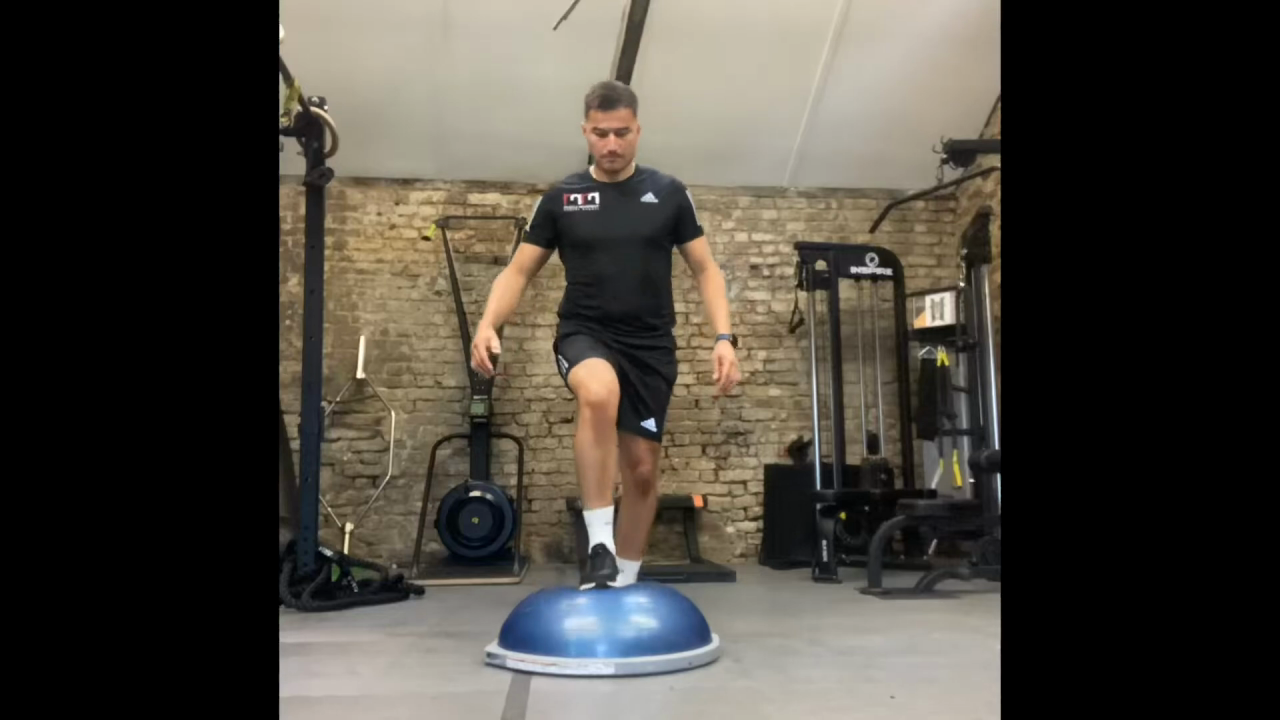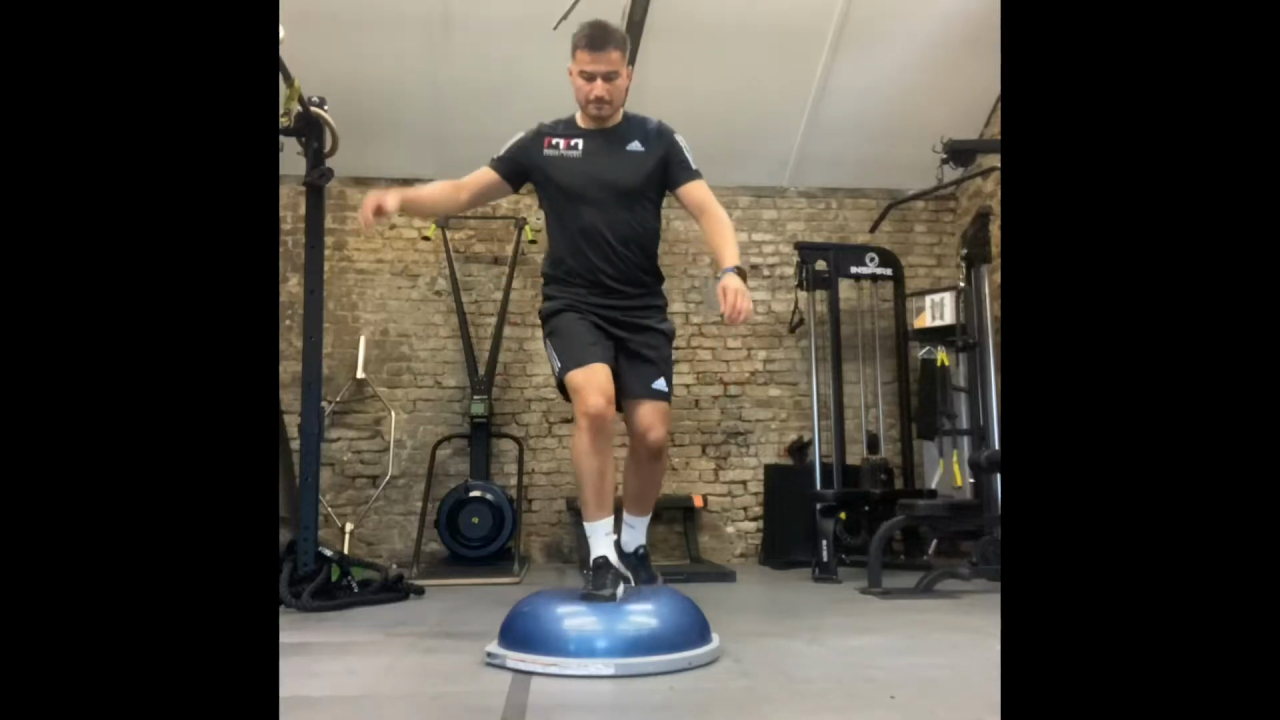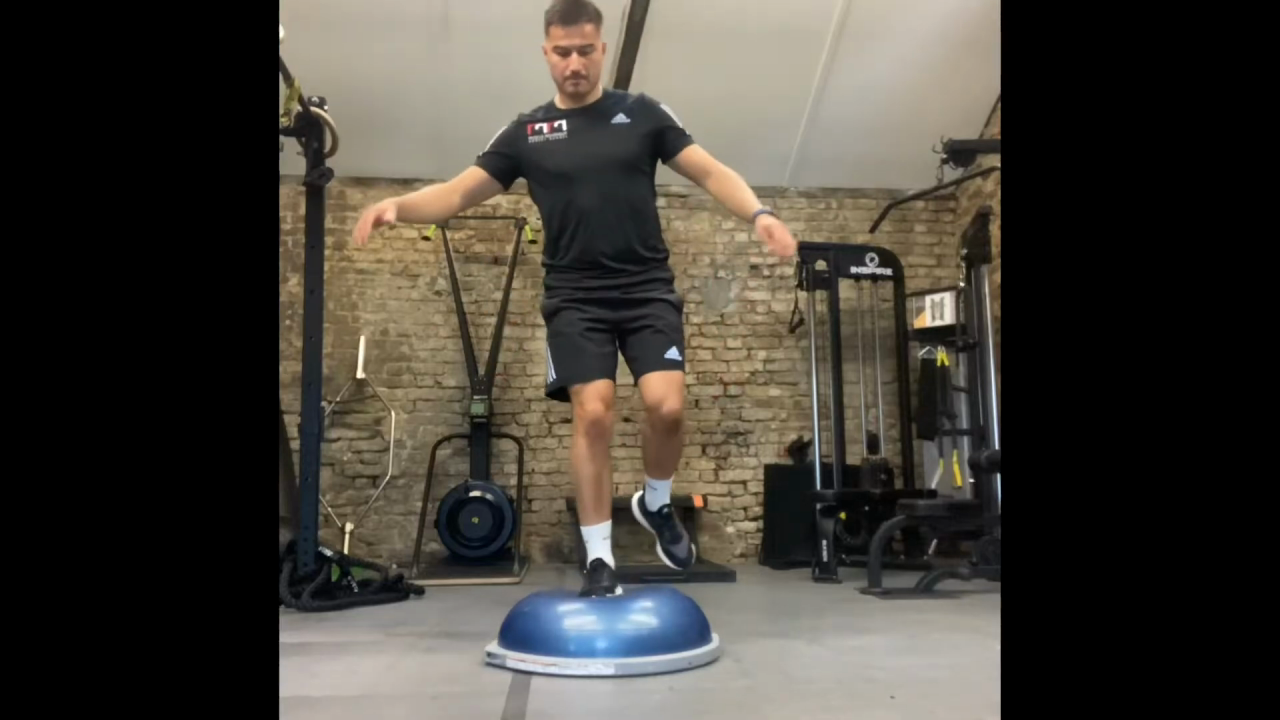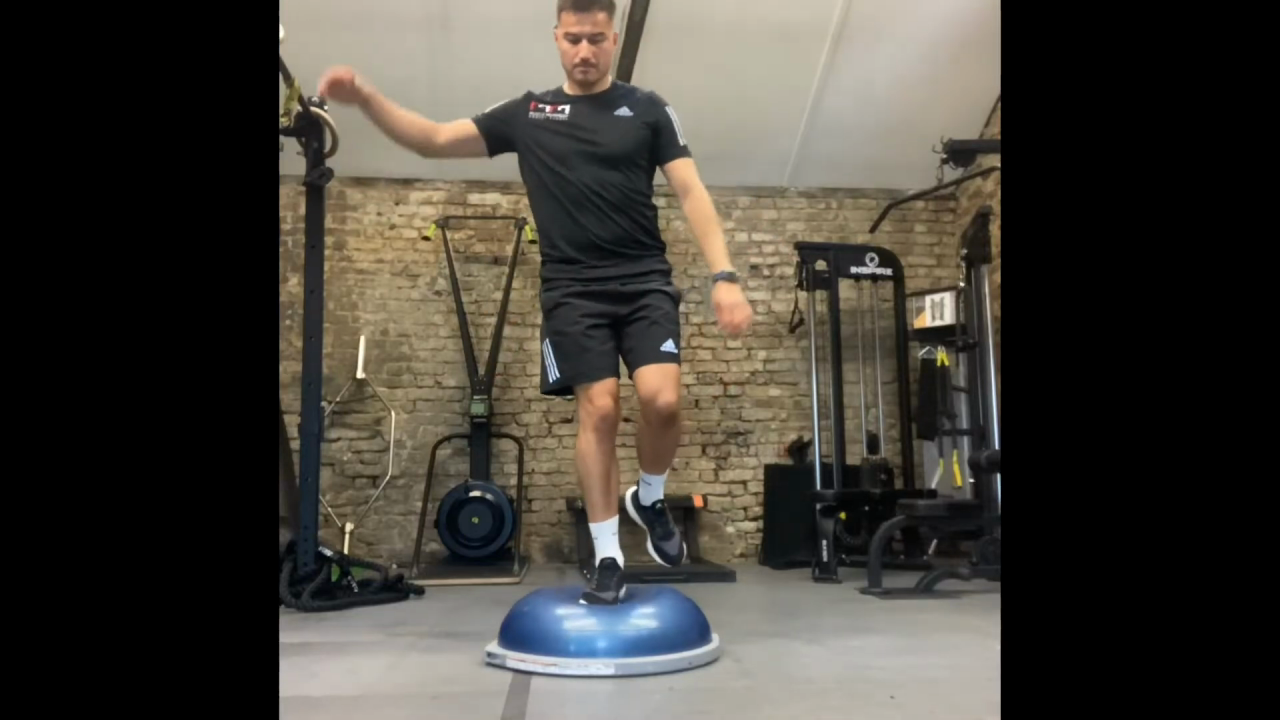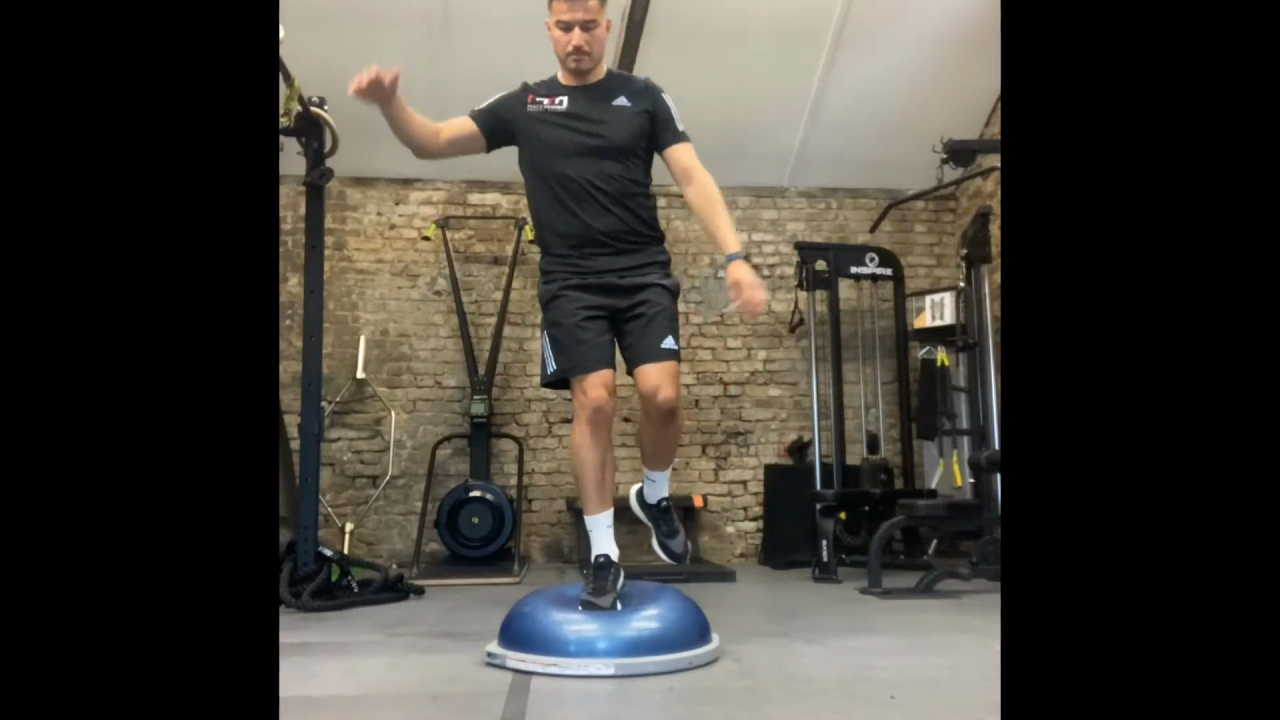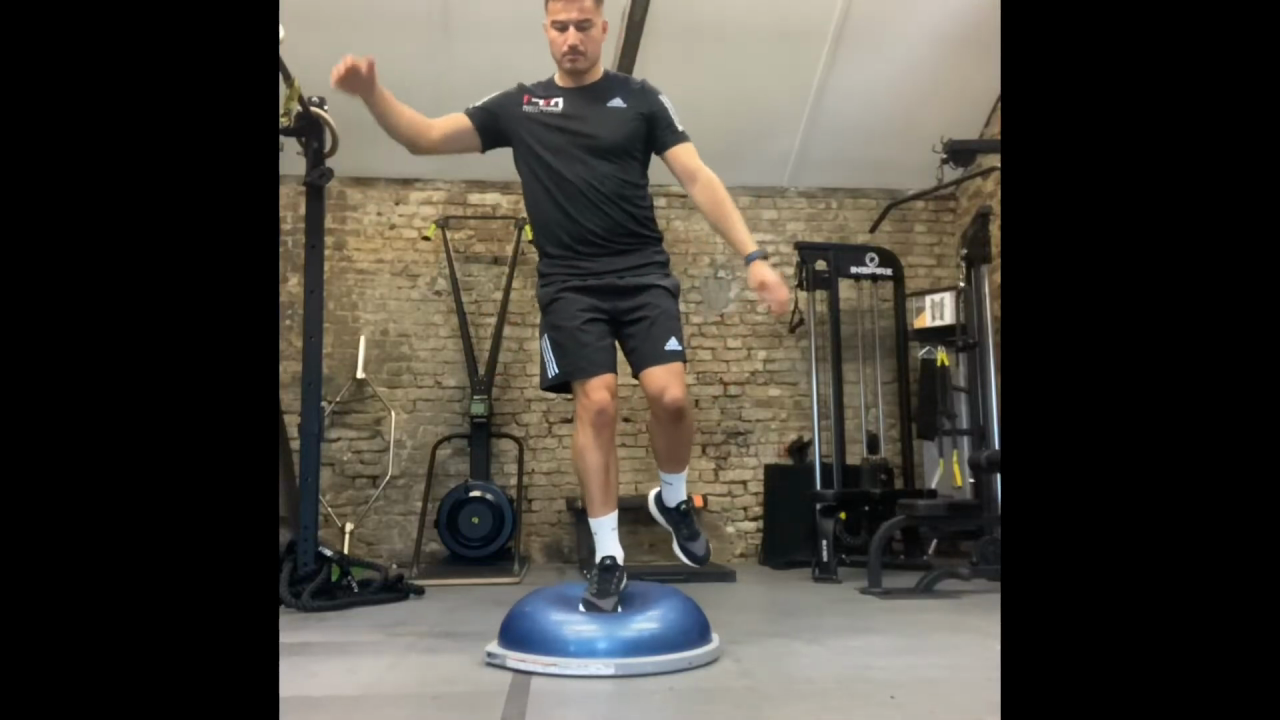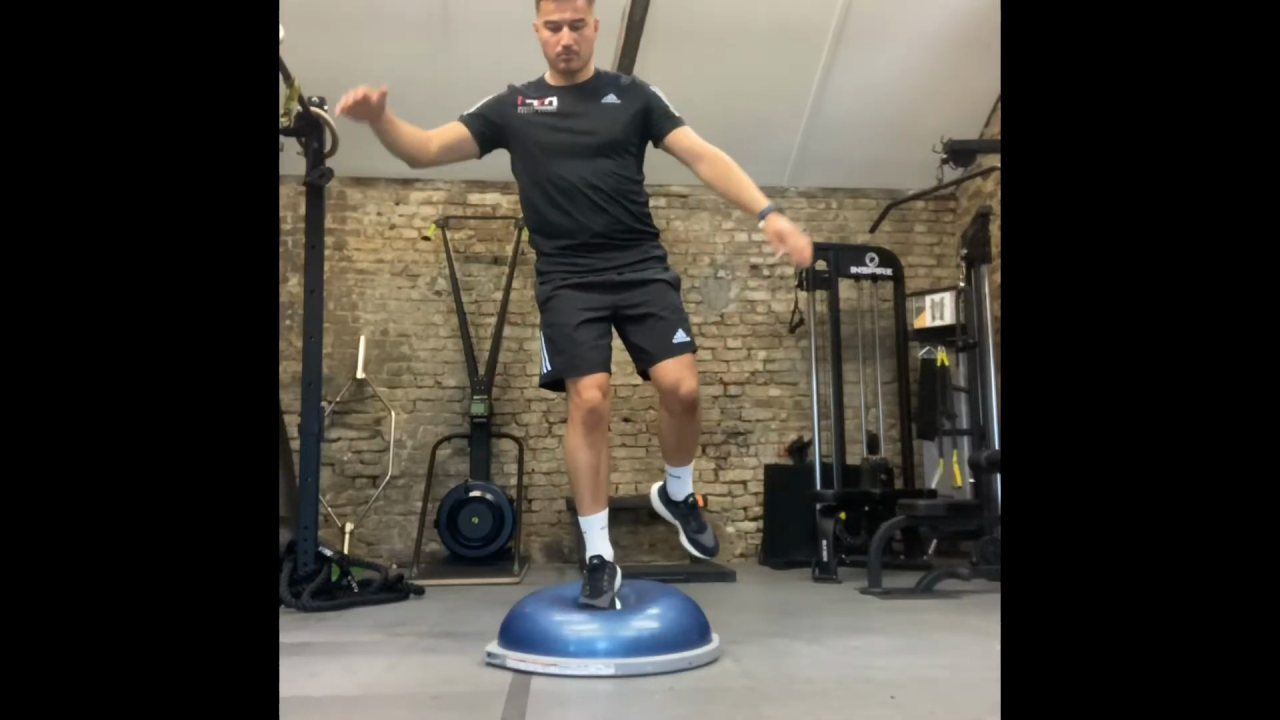
dt=0.4s
person 1, frame 1
left shoulder: (668, 193)
right shoulder: (561, 198)
left elbow: (705, 268)
right elbow: (518, 271)
left wrist: (723, 337)
right wrist: (487, 323)
left hip: (651, 345)
right hip: (585, 334)
left knee: (642, 468)
right knee: (599, 394)
left ankle: (627, 581)
right ankle: (599, 548)
person 1, frame 2
left shoulder: (657, 140)
right shoulder: (541, 143)
left elbow: (707, 211)
right elbow: (464, 192)
left wrist: (730, 269)
right wrist: (403, 197)
left hip: (641, 308)
right hip: (573, 304)
left knee: (651, 434)
right knee: (595, 406)
left ankle: (633, 544)
right ankle: (601, 556)
person 1, frame 3
left shoulder: (642, 112)
right shoulder: (526, 133)
left elbow: (709, 171)
right elbow: (456, 194)
left wrist: (758, 214)
right wrist: (398, 206)
left hip: (647, 288)
right hip: (575, 296)
left knee: (666, 406)
right knee: (593, 414)
left ankle: (655, 504)
right ankle: (599, 558)
person 1, frame 4
left shoulder: (647, 109)
right shoulder: (526, 113)
left elbow: (690, 192)
right elbow: (434, 140)
left wrist: (724, 275)
right wrist: (366, 98)
left hip: (644, 280)
right hip: (573, 287)
left knee: (662, 399)
right knee: (598, 409)
left ankle: (650, 500)
right ankle: (607, 557)
person 1, frame 5
left shoulder: (645, 97)
right shoulder: (524, 105)
left elbow: (692, 177)
right elbow: (430, 141)
left wrist: (734, 256)
right wrist: (388, 100)
left hip: (643, 272)
right hip: (571, 280)
left knee: (662, 395)
right knee: (593, 402)
left ankle: (654, 496)
right ankle: (604, 554)
person 1, frame 6
left shoulder: (640, 99)
right shoulder: (519, 106)
left elbow: (696, 178)
right elbow: (426, 136)
left wrist: (753, 255)
right wrist: (371, 91)
left hip: (642, 271)
right hip: (569, 281)
left knee: (670, 397)
right knee: (595, 405)
left ankle: (672, 500)
right ankle: (607, 557)
person 1, frame 7
left shoulder: (633, 95)
right shoulder: (513, 106)
left elbow: (702, 156)
right elbow: (425, 149)
left wrist: (766, 213)
right wrist: (379, 117)
left hip: (642, 267)
right hip: (568, 279)
left knee: (681, 389)
right knee: (589, 402)
left ankle: (677, 493)
right ankle: (599, 556)
